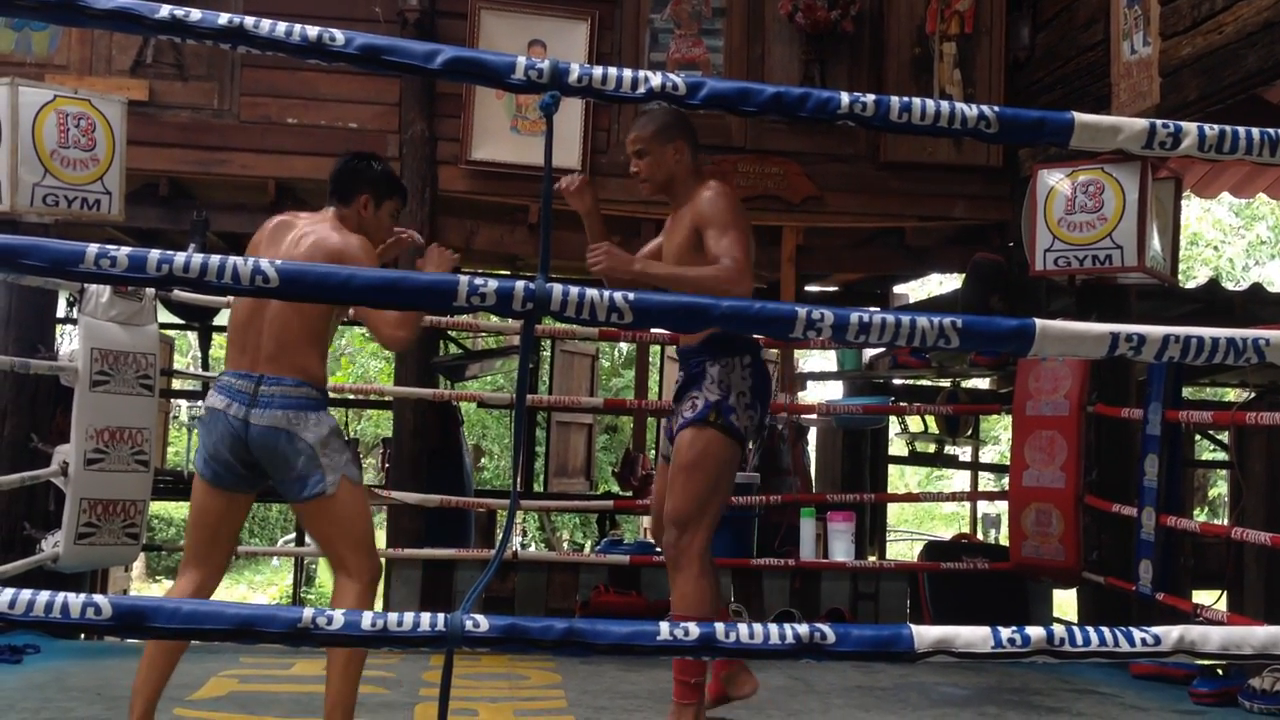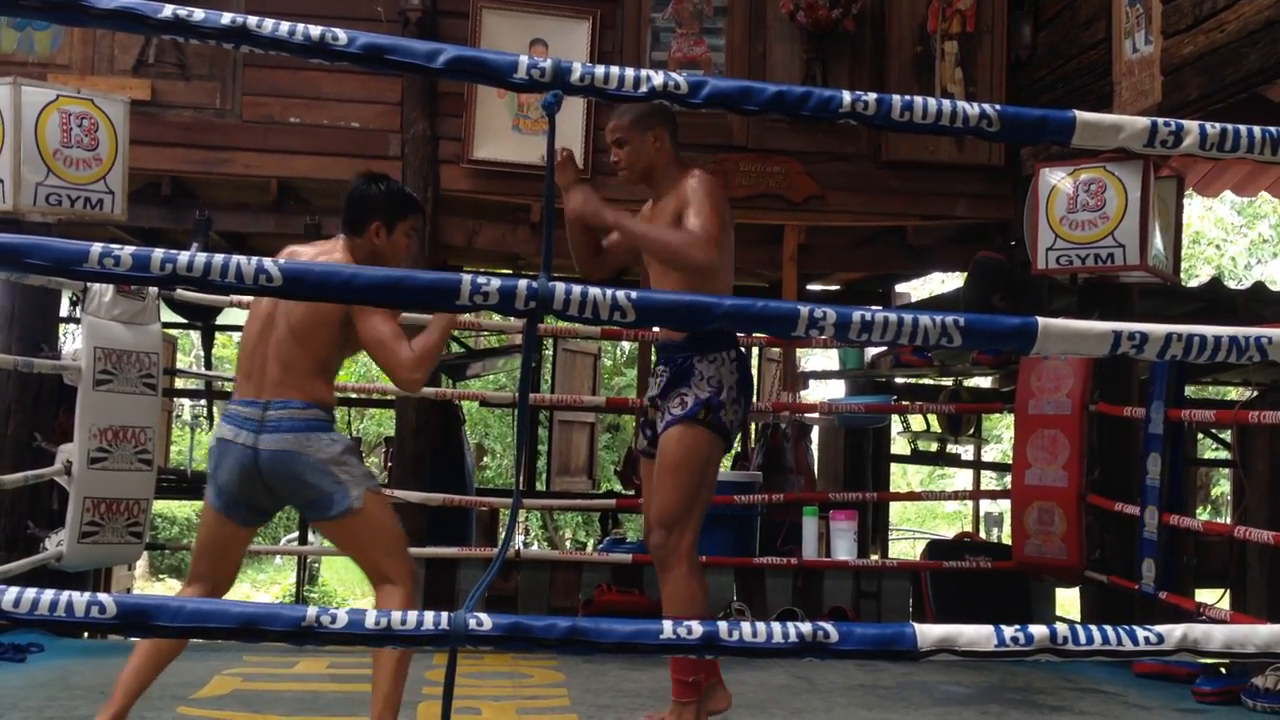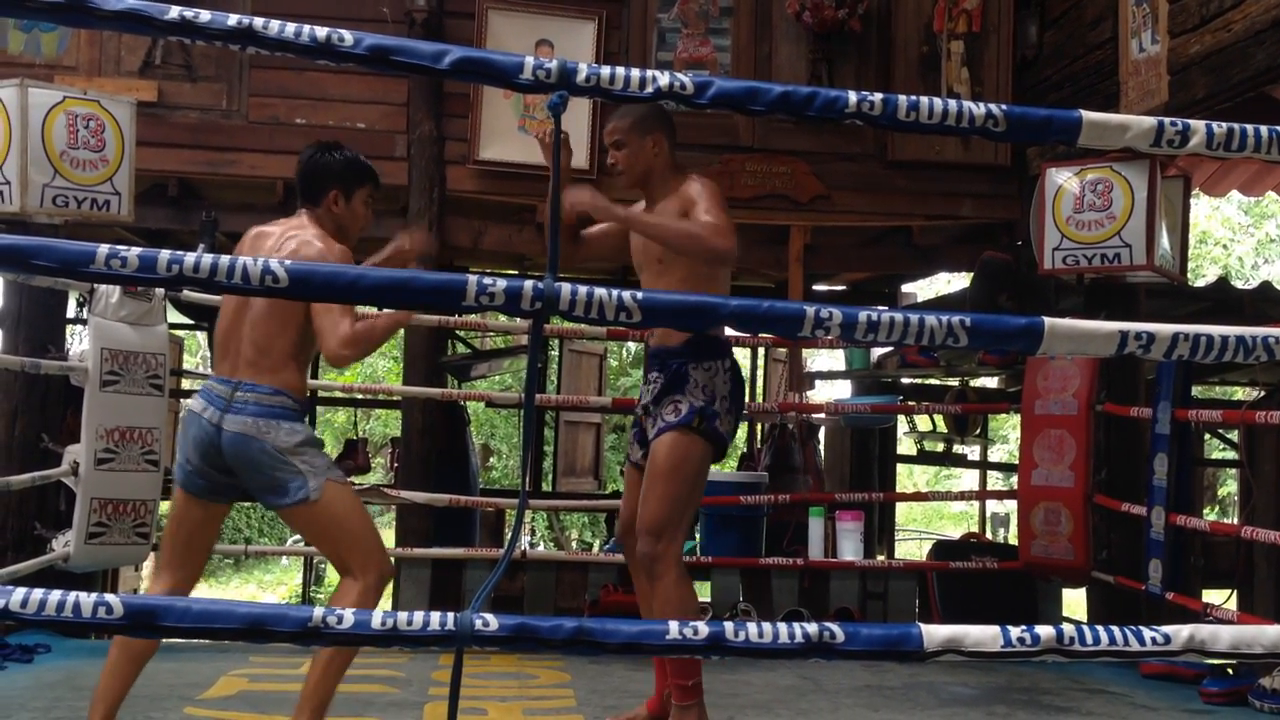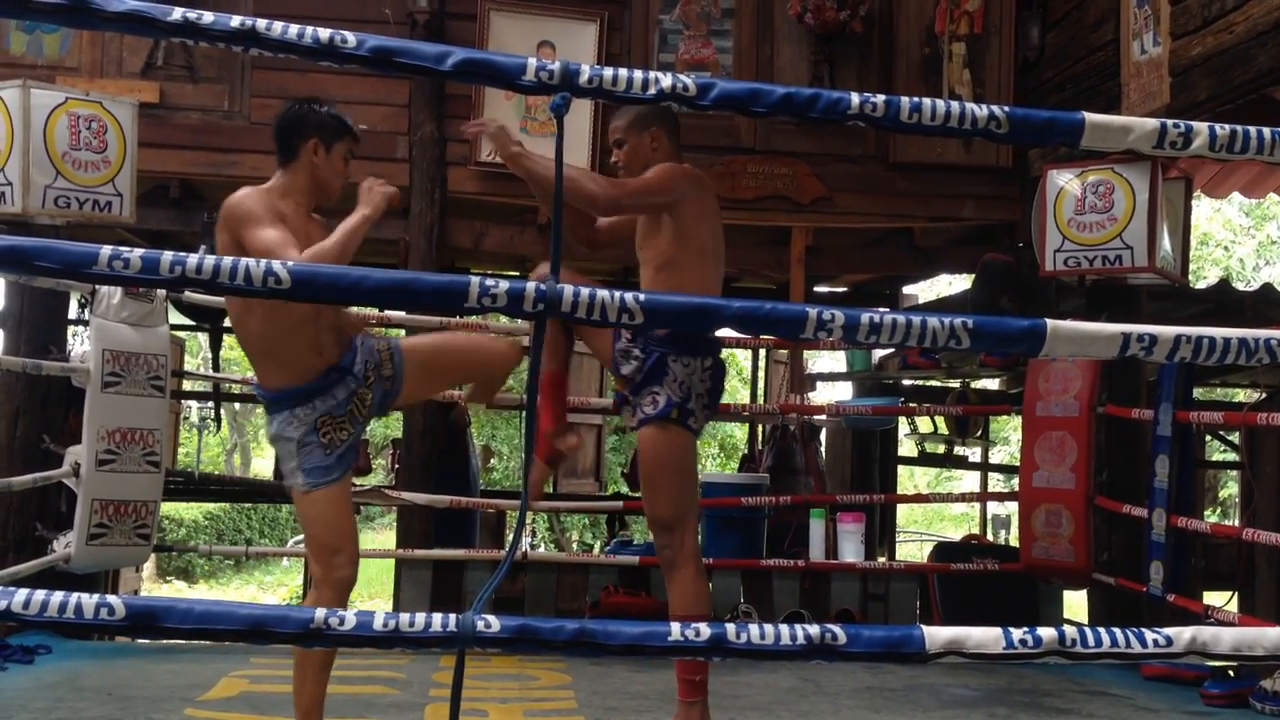
dt=0.4s
person 1, frame 1
left shoulder: (715, 200)
right shoulder: (679, 216)
left elbow: (738, 283)
right elbow: (622, 282)
left wrist: (643, 268)
right wrist: (589, 213)
left hip: (725, 377)
right hip: (700, 380)
left knee: (683, 542)
right knee: (669, 531)
right ankle: (730, 667)
person 1, frame 2
left shoulder: (698, 187)
right shoulder: (655, 213)
left elbow: (703, 260)
right elbow: (591, 265)
left wrist: (610, 215)
right wrist: (572, 192)
left hip: (707, 371)
right hip: (672, 372)
left knee: (670, 543)
right knee: (664, 542)
person 1, frame 3
left shoulder: (695, 193)
right shoulder: (641, 212)
left elbow: (721, 248)
right elbow: (569, 250)
left wrist: (615, 212)
right wrist: (560, 178)
left hip: (700, 380)
right hip: (659, 380)
left knee: (657, 546)
right knee: (637, 541)
person 1, frame 4
left shoulder: (679, 181)
right shoulder: (663, 203)
left elbow: (604, 193)
right elbow: (588, 230)
left wrist: (516, 151)
right wrist: (543, 181)
left hip: (677, 367)
right hip: (645, 352)
left knee: (675, 542)
right knee: (550, 279)
right ankle: (550, 438)
person 2, frame 1
left shoulder: (274, 227)
right shoulder: (348, 246)
right elbow: (399, 334)
left wrist: (381, 252)
right wrist: (431, 275)
left hip: (226, 405)
right hip: (294, 414)
left knee: (195, 577)
right knee: (359, 571)
person 2, frame 2
left shoulder: (289, 256)
right elbow: (409, 373)
right wrist: (450, 314)
left hip: (237, 432)
right hip: (303, 438)
left knee: (201, 589)
right knee: (396, 580)
person 2, frame 3
left shoulder: (256, 238)
right shoulder: (325, 252)
right elbow: (338, 346)
left wrist: (385, 263)
right wrist: (401, 314)
left hip: (209, 414)
right hip: (270, 423)
left knee: (170, 582)
right knee: (368, 571)
person 2, frame 4
left shoulder: (312, 221)
right shoulder: (242, 207)
right wrist: (364, 213)
left hip: (360, 368)
right hip: (305, 410)
left knee: (503, 354)
right knee: (333, 575)
left ankle: (476, 399)
